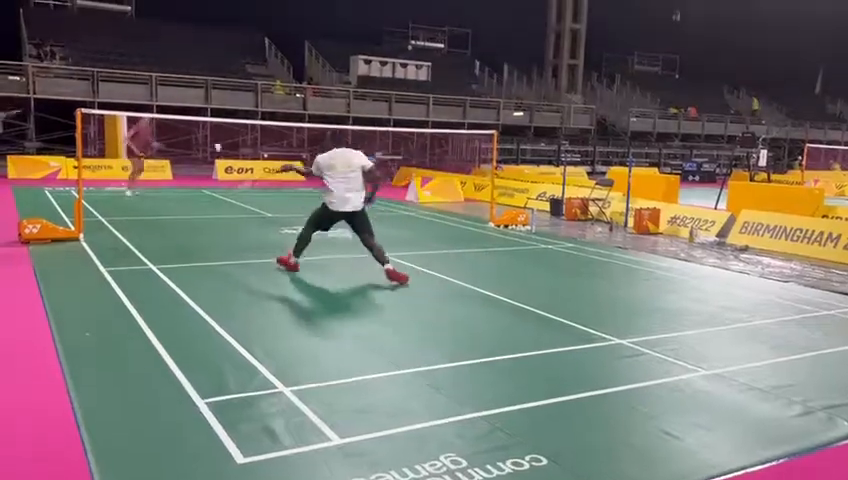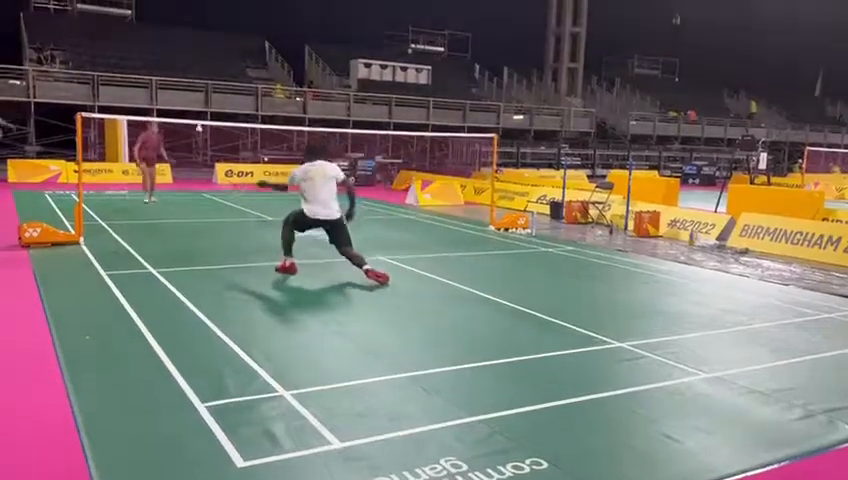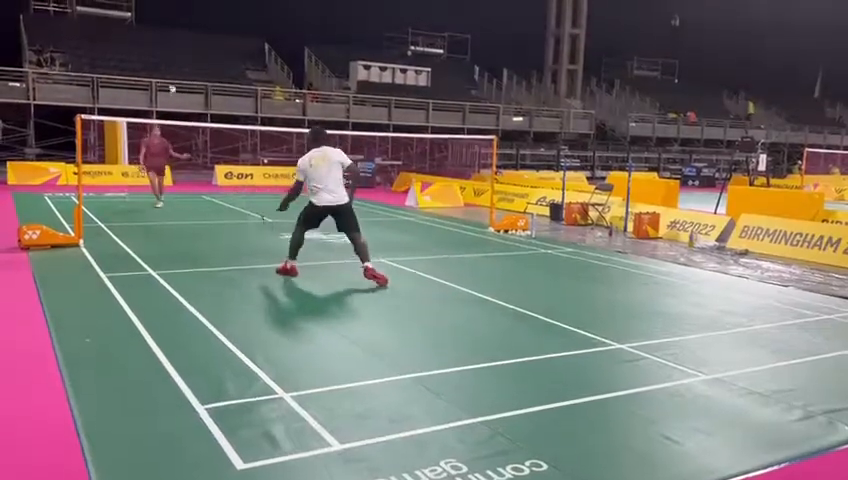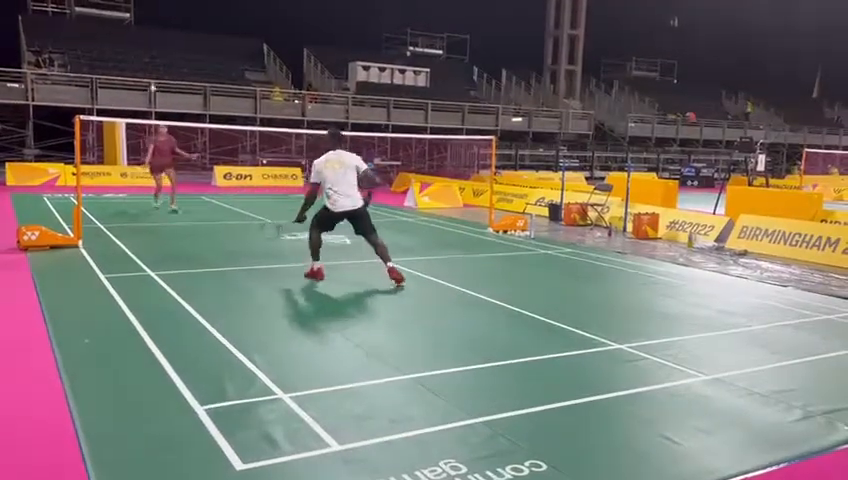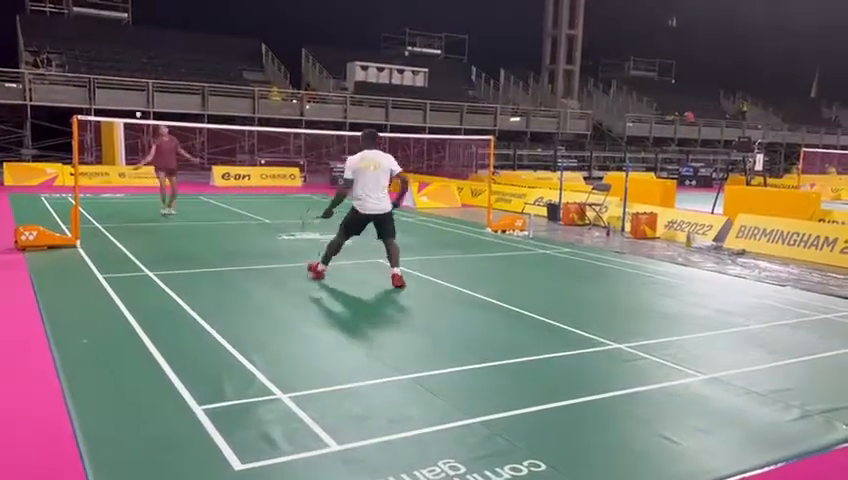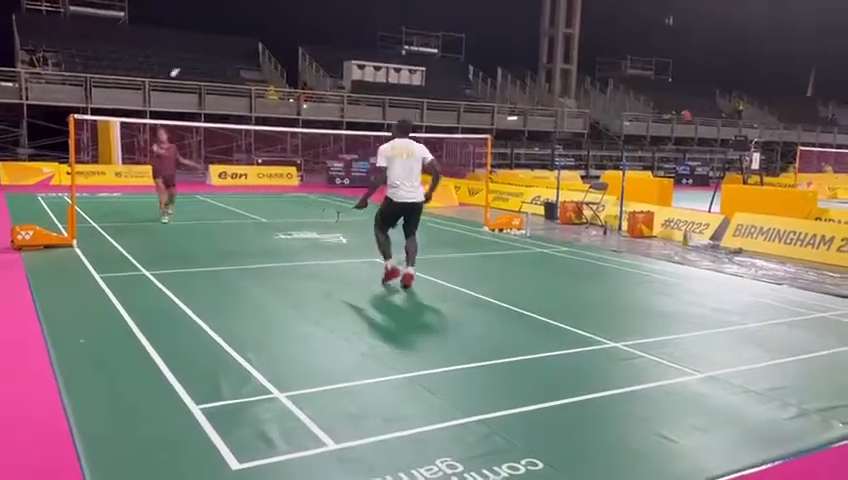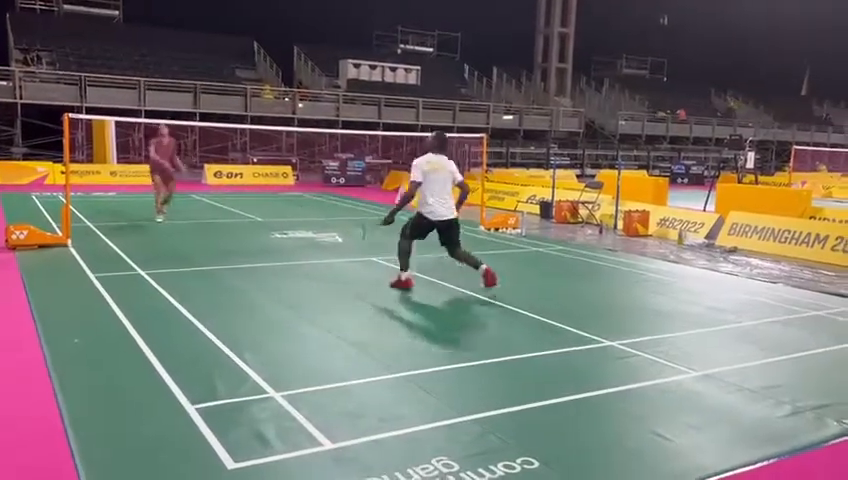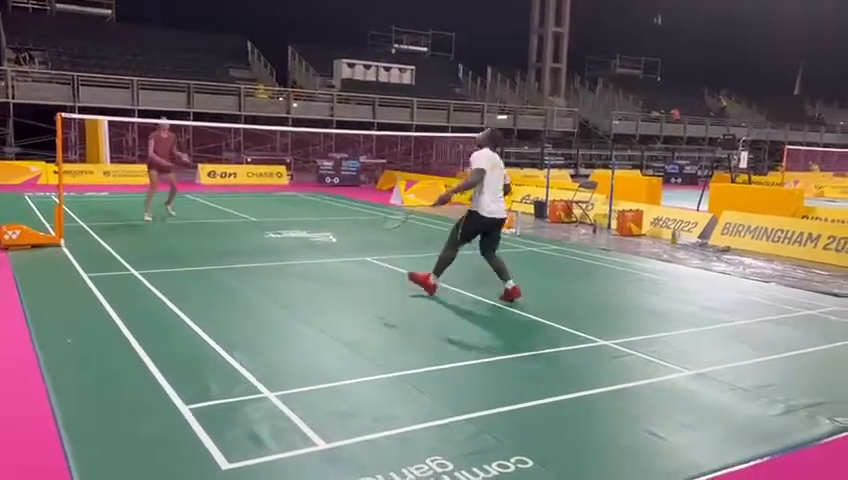
dt=0.2s
person 1, frame 1
left shoulder: (322, 159)
right shoulder: (358, 155)
left elbow: (309, 173)
right elbow: (376, 175)
left wrist: (293, 167)
right wrist: (371, 194)
left hip: (333, 206)
right hip: (356, 207)
left knee: (309, 227)
right knee: (370, 240)
left ankle: (293, 260)
right ankle: (389, 269)
person 1, frame 2
left shoulder: (298, 172)
right shoulder: (332, 168)
left elbow: (284, 187)
right elbow: (350, 186)
left wrist: (268, 184)
right wrist: (352, 208)
left hip: (310, 215)
right hip: (333, 216)
left knee: (288, 224)
right knee: (347, 250)
left ankle: (288, 263)
right ankle: (368, 269)
person 1, frame 3
left shoulder: (304, 160)
right shoulder: (337, 153)
left elbow: (297, 190)
right elbow: (355, 172)
left wrist: (285, 202)
right wrist: (351, 193)
left hip: (318, 203)
right hip: (341, 202)
left knee: (300, 228)
right knee: (356, 236)
left ankle: (290, 265)
right ankle: (368, 267)
person 1, frame 4
left shoulder: (319, 163)
right shoulder: (353, 157)
left elbow: (313, 192)
right elbow: (372, 179)
left wrist: (302, 212)
right wrist: (367, 199)
left hip: (334, 207)
right hip: (356, 205)
left knee: (315, 229)
right knee: (373, 238)
left ankle: (316, 267)
right ankle: (391, 267)
person 1, frame 5
left shoulder: (353, 160)
right shoulder: (387, 158)
left elbow: (345, 189)
right elbow: (404, 181)
left wrist: (330, 209)
right wrist: (398, 200)
left hip: (361, 208)
right hip: (384, 208)
left knee: (341, 236)
right knee: (389, 240)
left ankle: (320, 268)
right ankle: (396, 273)
person 1, frame 6
left shoulder: (385, 148)
right shoulder: (420, 148)
left elbow: (378, 178)
right elbow: (437, 170)
left wrist: (364, 199)
right wrist: (430, 192)
left hip: (395, 198)
right hip: (416, 199)
left knee: (380, 229)
right knee: (410, 236)
left ankle: (390, 266)
right ankle: (409, 272)
person 1, frame 7
left shoulder: (420, 162)
right shoulder: (450, 164)
left elbow: (411, 192)
right elbow: (465, 190)
left wrist: (393, 213)
right wrist: (456, 208)
left hip: (428, 213)
right hip: (449, 215)
left knee: (405, 237)
right knee: (455, 250)
left ankle: (404, 277)
right ankle: (484, 270)
person 1, frame 8
left shoulder: (481, 155)
right shoulder: (496, 161)
left elbow: (476, 178)
right elbow: (506, 188)
left wrist: (451, 192)
left hip: (482, 212)
right hip: (500, 214)
left knee: (453, 243)
right knee: (489, 253)
left ankle: (431, 280)
right ankle: (511, 287)
